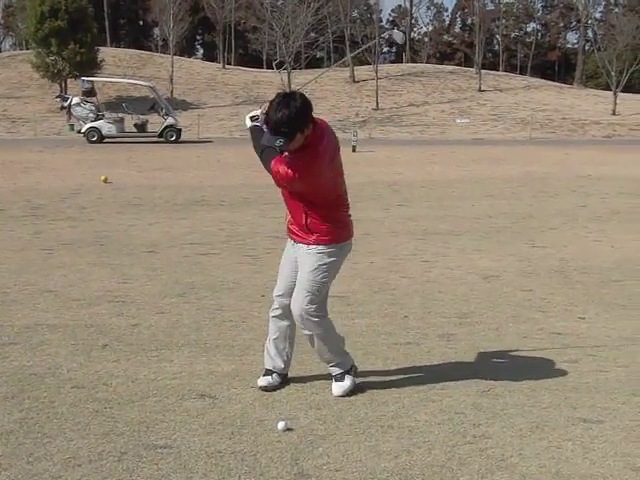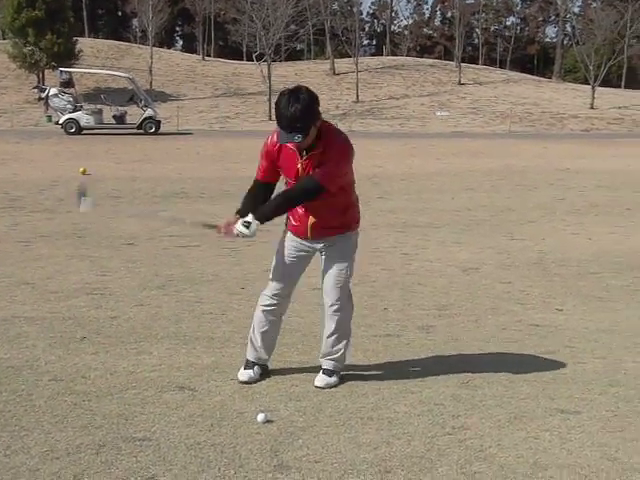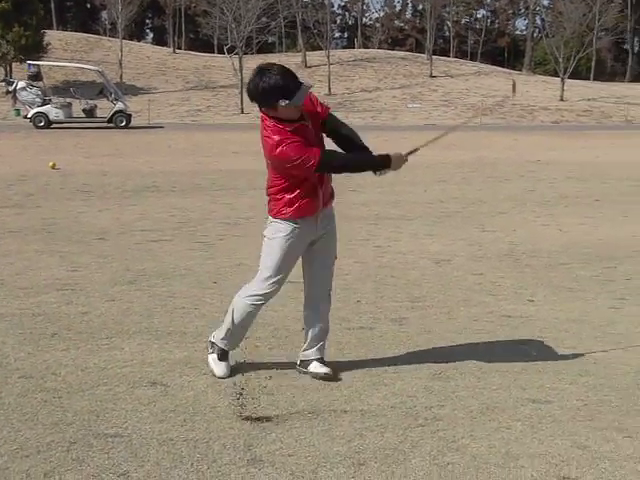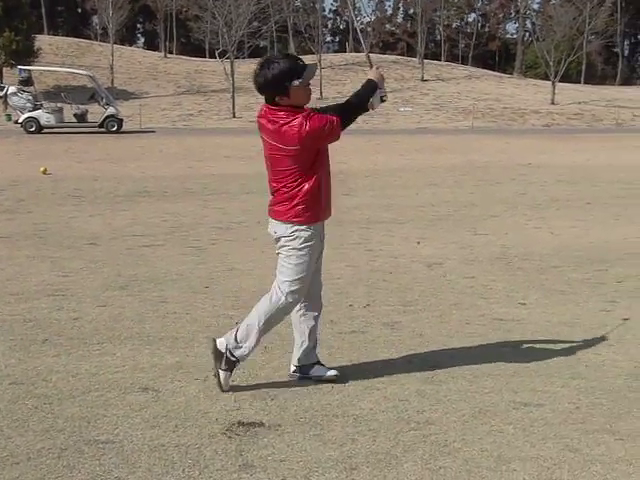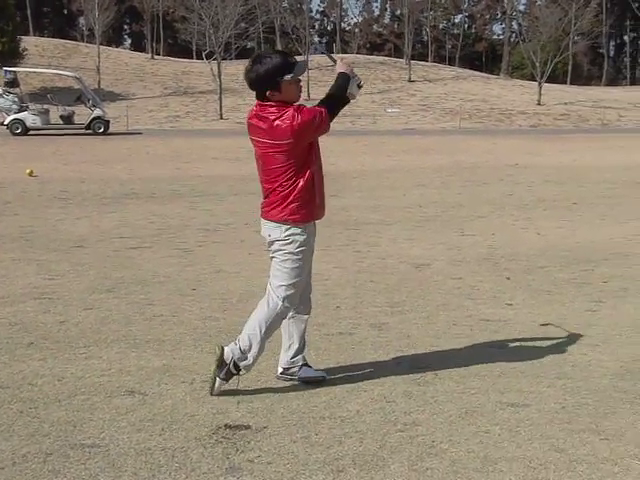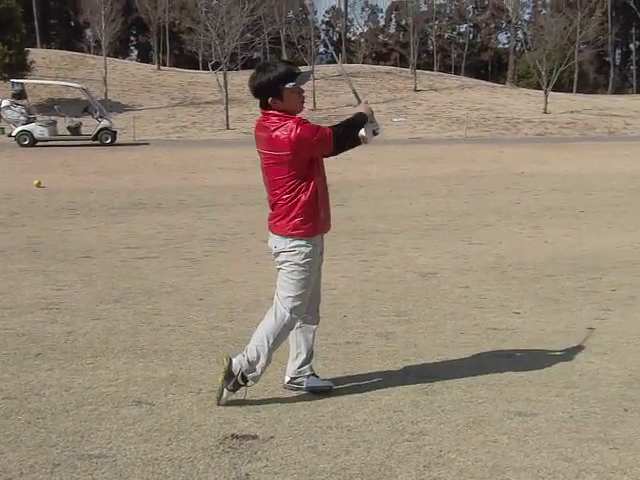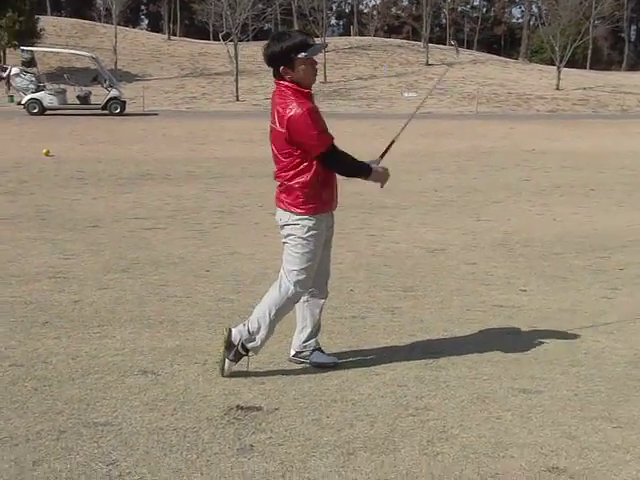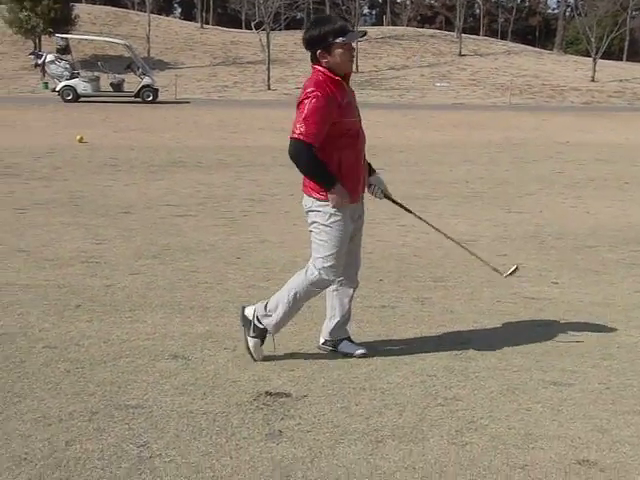
dt=0.2s
person 1, frame 1
left shoulder: (300, 168)
right shoulder: (321, 128)
left elbow: (272, 160)
left wrist: (257, 129)
right wrist: (263, 127)
left hip: (325, 242)
right hip: (302, 237)
left knee: (305, 309)
right knee: (281, 301)
left ankle: (343, 368)
right ankle: (276, 367)
person 1, frame 2
left shoulder: (339, 146)
right shoulder: (276, 142)
left elbow: (303, 192)
right elbow: (263, 184)
left wrist: (258, 217)
right wrist: (242, 215)
left hip: (339, 232)
right hip: (298, 232)
left knee: (335, 300)
right knee: (273, 296)
left ankle: (332, 364)
right ankle: (256, 359)
person 1, frame 3
left shoulder: (305, 104)
right shoulder: (279, 142)
left elbow: (335, 128)
right elbow: (330, 162)
left wrist: (371, 158)
right wrist: (384, 162)
left hip: (321, 212)
right hip: (288, 221)
left knee: (319, 287)
right knee: (265, 286)
left ankle: (311, 356)
right ankle: (221, 344)
person 1, frame 4
left shoulder: (270, 113)
right shoulder: (303, 129)
left elbow: (327, 115)
right elbow: (341, 119)
left wrist: (364, 99)
right wrist: (372, 84)
left hip: (308, 220)
right hip: (298, 225)
left knee: (310, 294)
right knee: (288, 293)
left ankle: (305, 361)
right ankle: (232, 348)
person 1, frame 5
left shoulder: (258, 116)
right shoulder: (294, 122)
right elbow: (326, 111)
left wrist: (343, 91)
right wrist: (342, 76)
left hip: (287, 220)
right hip: (291, 224)
left knee: (299, 297)
right knee: (282, 297)
left ankle: (292, 363)
right ankle: (236, 357)
person 1, frame 6
left shoulder: (268, 125)
right shoulder: (292, 132)
left elbow: (324, 140)
right elbow: (332, 138)
left wrist: (357, 130)
right wrist: (361, 116)
left hip: (299, 232)
right hip: (297, 237)
left knee: (307, 307)
right knee: (288, 309)
left ankle: (299, 373)
right ankle: (243, 369)
person 1, frame 7
left shoulder: (289, 98)
right shoulder: (297, 109)
left elbow: (322, 147)
right elbow: (329, 158)
left wrist: (362, 166)
right wrist: (370, 171)
left hip: (315, 208)
right hip: (304, 212)
left knee: (315, 282)
right knee: (294, 283)
left ankle: (305, 346)
right ankle: (243, 338)
person 1, frame 8
left shoulder: (340, 86)
right shoulder: (317, 94)
right elbow: (299, 150)
left wrist: (369, 173)
right wrist: (333, 188)
left hip: (350, 198)
right hip: (330, 200)
left knee: (347, 271)
right knee: (323, 271)
left ankle: (334, 335)
right ankle: (260, 318)
